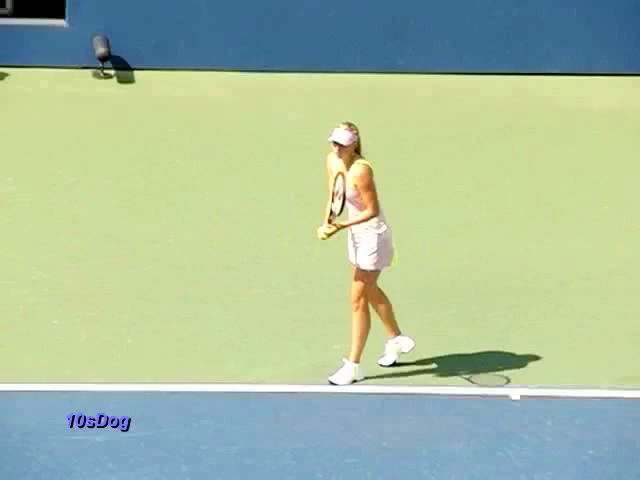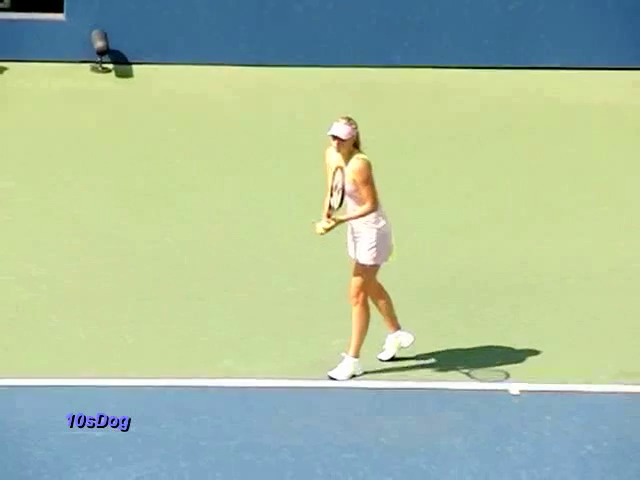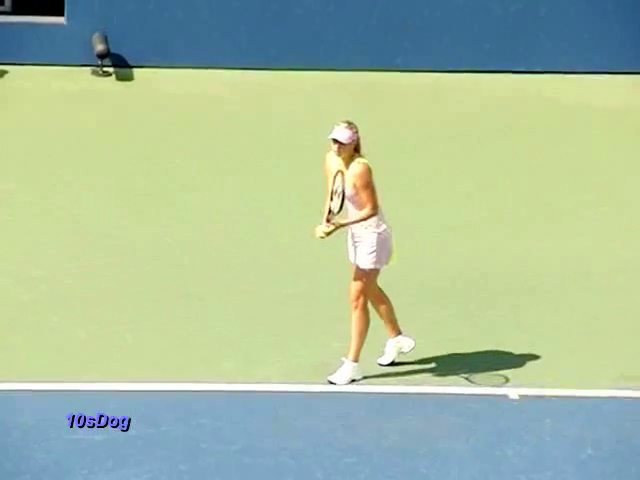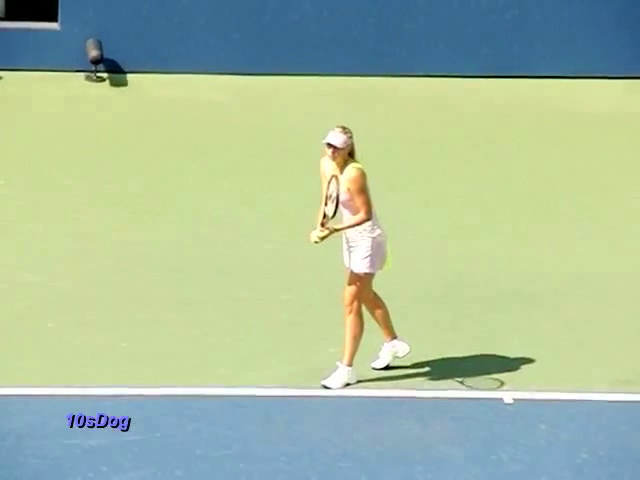
dt=0.3s
person 1, frame 1
left shoulder: (360, 170)
right shoulder: (332, 160)
left elbow: (373, 210)
left wrist: (340, 225)
right wrist: (326, 222)
left hip: (373, 236)
right hip: (356, 234)
left knee: (357, 300)
right knee: (371, 291)
left ankle: (353, 366)
right ankle: (397, 339)
person 1, frame 2
left shoulder: (359, 165)
right shoulder: (330, 155)
left elbow: (372, 205)
left wrist: (339, 220)
right wrist: (325, 217)
left hip: (372, 231)
right hip: (355, 229)
left knee: (357, 294)
right knee: (371, 286)
left ankle: (353, 360)
right ankle: (397, 334)
person 1, frame 3
left shoulder: (360, 169)
right shoulder: (331, 159)
left elbow: (372, 209)
left wrist: (339, 224)
right wrist: (325, 221)
left hip: (373, 235)
right hip: (355, 234)
left knee: (357, 299)
right knee: (371, 290)
left ankle: (352, 364)
right ankle: (397, 338)
person 1, frame 4
left shoulder: (353, 173)
right shoulder: (325, 164)
left elbow: (365, 214)
left wrist: (333, 229)
right wrist: (319, 226)
left hip: (367, 240)
right hip: (350, 238)
left knee: (351, 303)
right knee: (366, 295)
left ankle: (346, 369)
right ankle: (392, 343)
